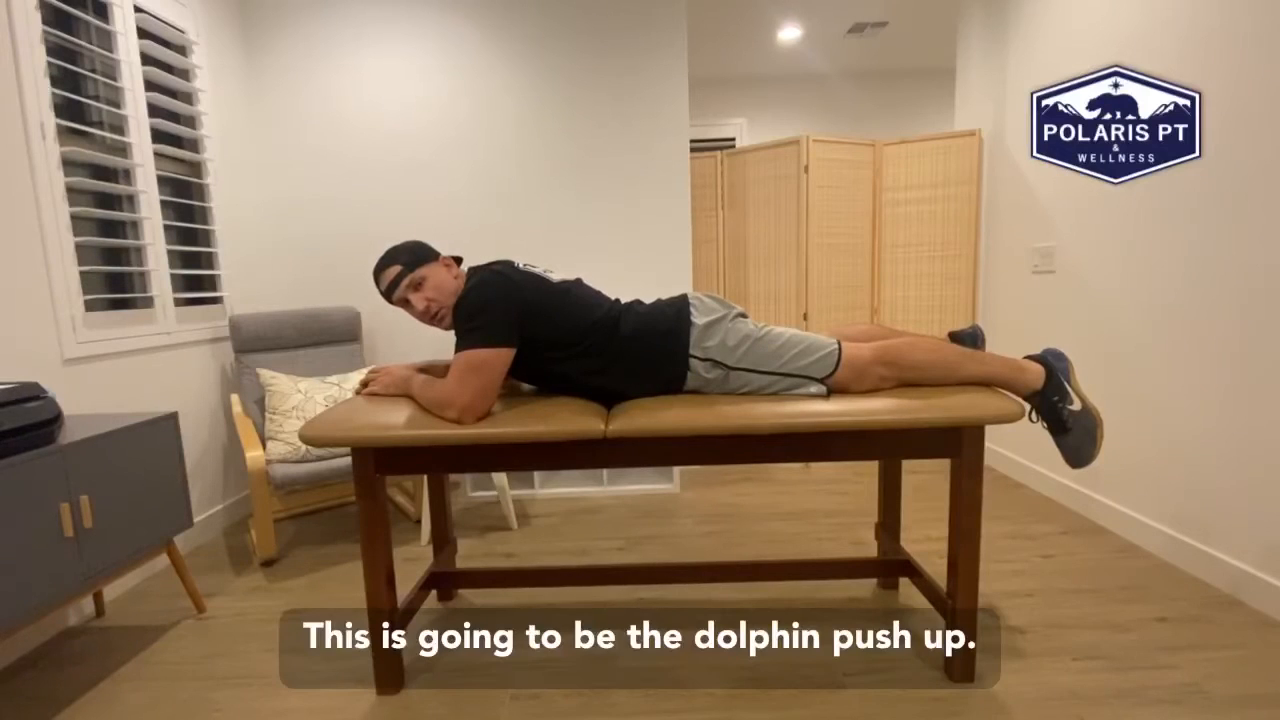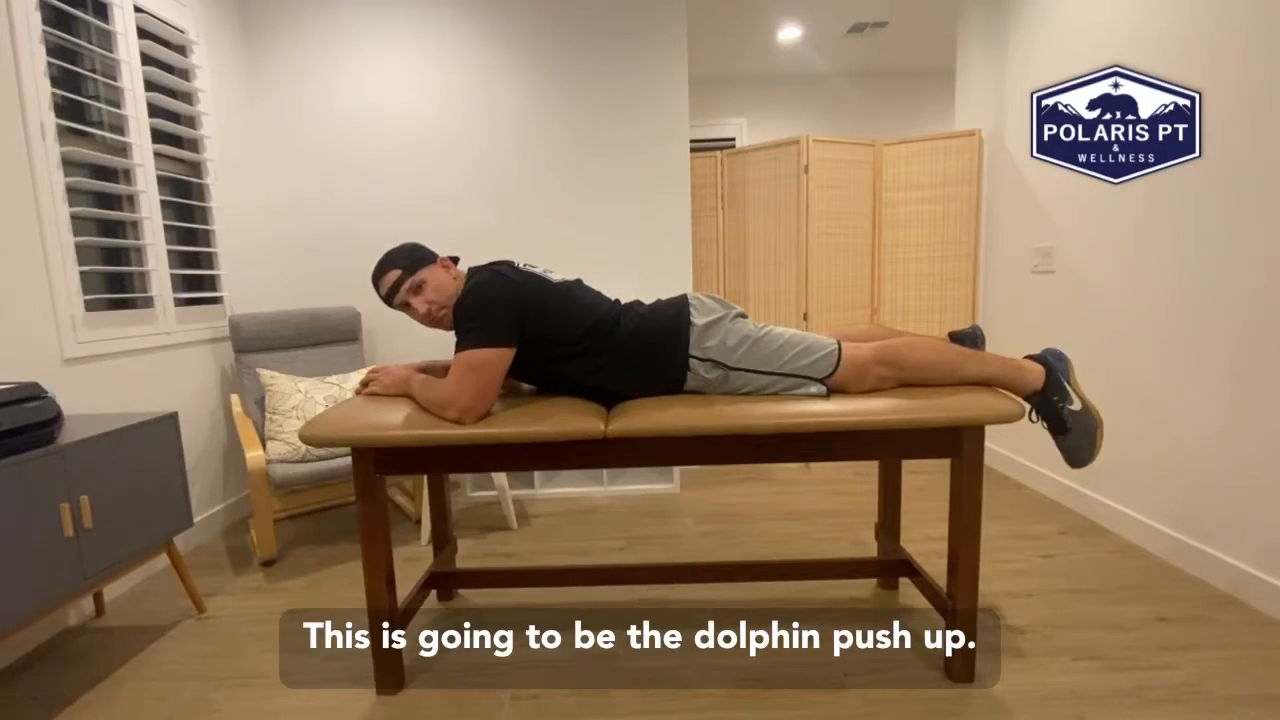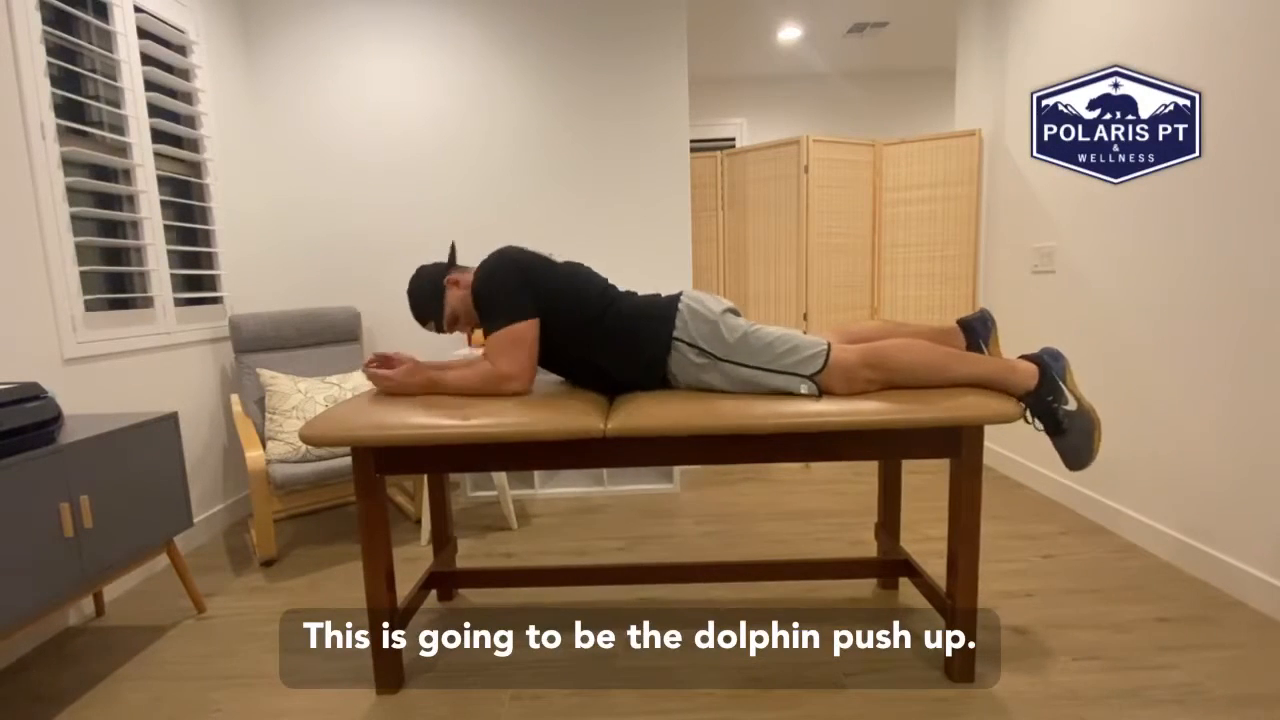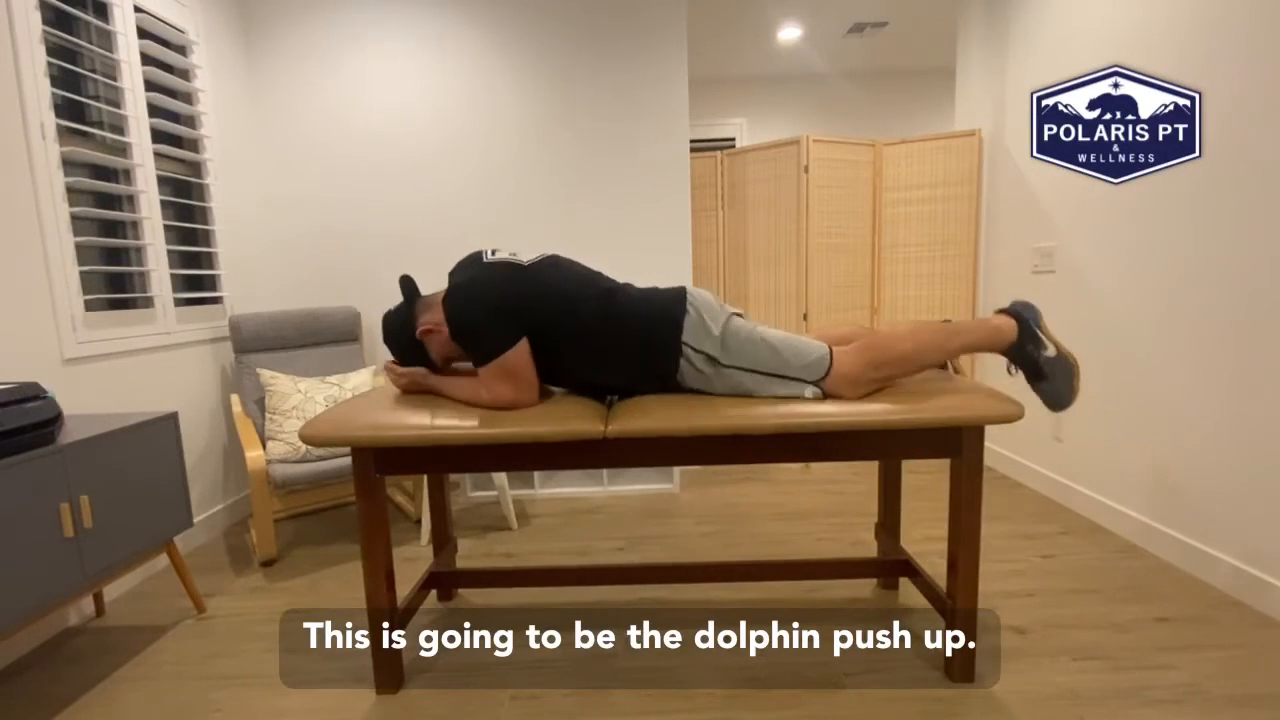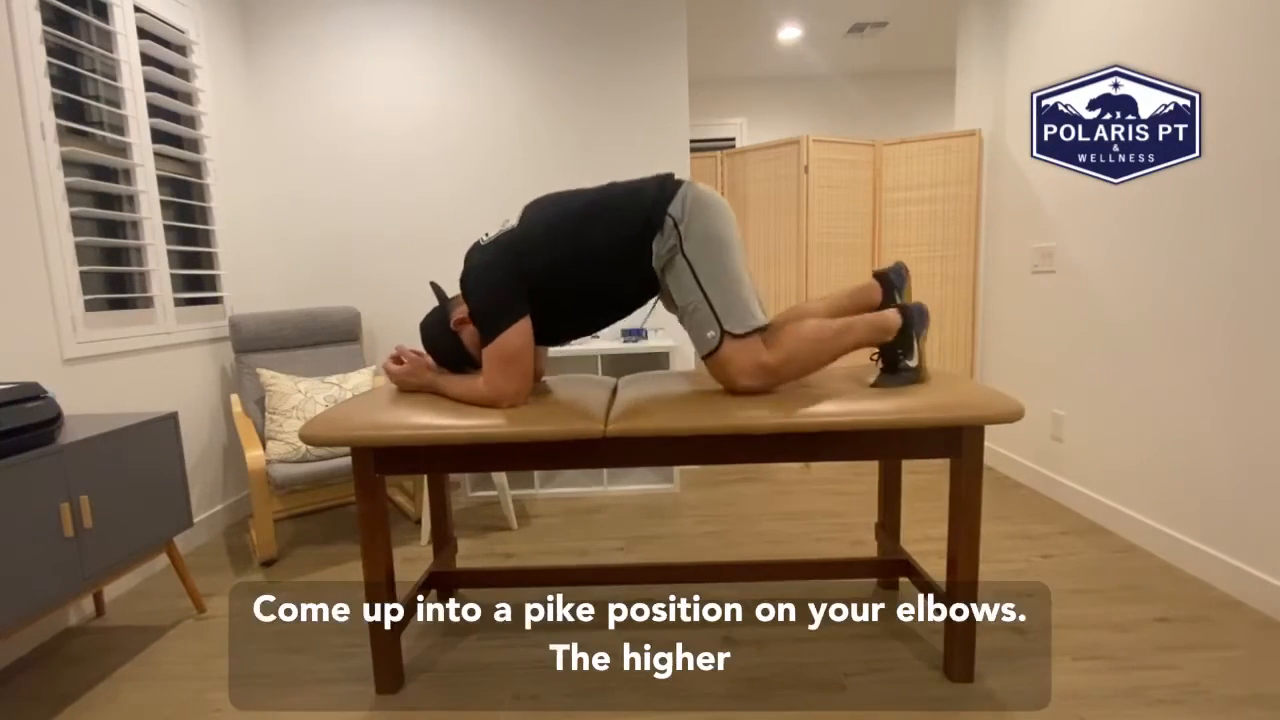
dt=1s
person 1, frame 1
left shoulder: (486, 291)
right shoulder: (496, 294)
left elbow: (467, 404)
right elbow: (487, 368)
left wrist: (409, 380)
right wrist: (420, 368)
left hip: (694, 345)
right hip: (682, 336)
left knee: (864, 366)
right knee: (837, 344)
left ankle: (1033, 373)
right ankle: (957, 340)
person 1, frame 2
left shoulder: (486, 292)
right shoulder: (497, 294)
left elbow: (467, 404)
right elbow: (487, 366)
left wrist: (410, 383)
right wrist: (418, 368)
left hip: (693, 346)
right hip: (680, 334)
left knee: (864, 368)
right knee: (835, 344)
left ankle: (1033, 375)
right ankle: (953, 342)
person 1, frame 3
left shoulder: (499, 272)
right shoulder: (520, 281)
left elbow: (512, 377)
right elbow: (512, 361)
left wrist: (424, 381)
right wrist: (426, 364)
left hip: (683, 339)
right hip: (677, 339)
left knee: (851, 369)
right knee: (837, 340)
left ankle: (1028, 376)
right ankle: (965, 334)
person 1, frame 4
left shoulder: (469, 300)
right shoulder: (487, 279)
left elbow: (518, 393)
right elbow: (534, 353)
left wrist: (430, 383)
right wrist: (464, 372)
left hip: (686, 345)
right hip: (675, 318)
left knee: (854, 371)
right knee: (814, 348)
left ankle: (1009, 330)
right ankle: (931, 336)
person 1, frame 5
left shoulder: (487, 280)
right shoulder: (504, 270)
left elbow: (508, 389)
right elbow: (530, 371)
left wrist: (430, 381)
right wrist: (444, 372)
left hip: (678, 224)
right hip: (676, 227)
left knee: (748, 371)
right knee: (765, 343)
left ankle: (891, 326)
right ankle: (882, 290)
